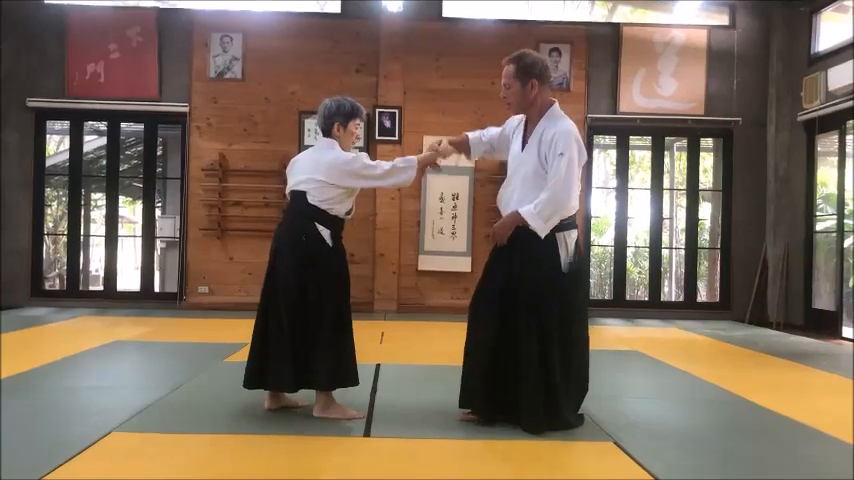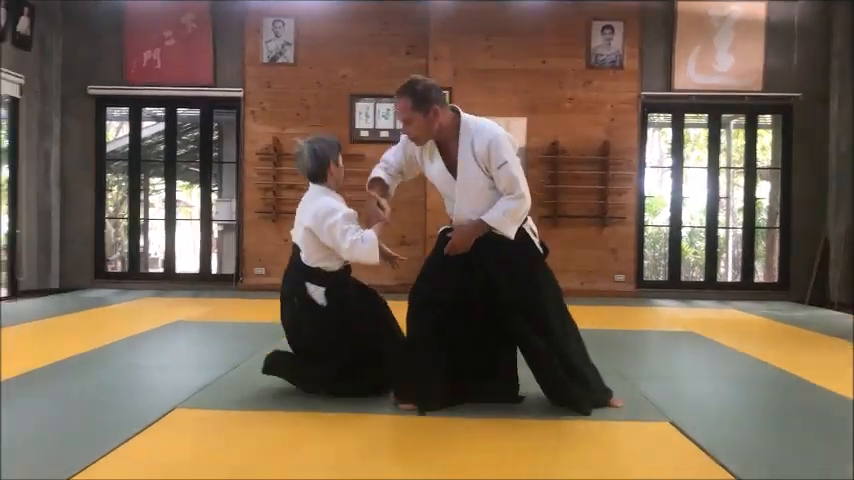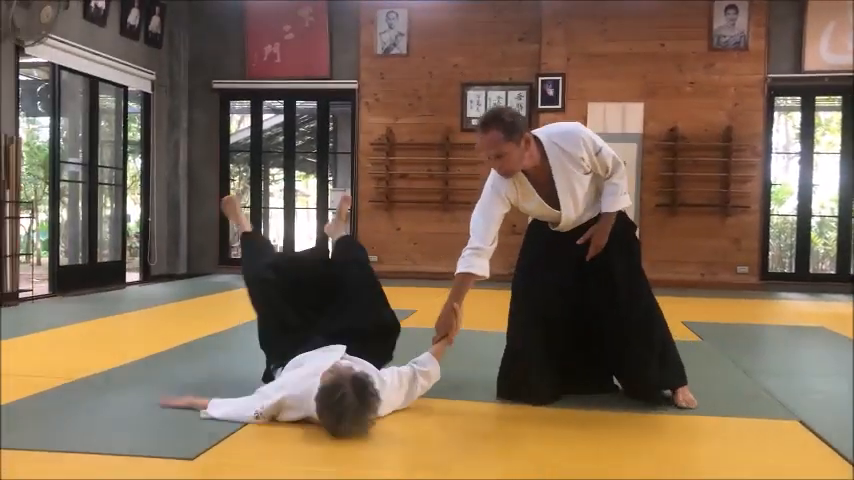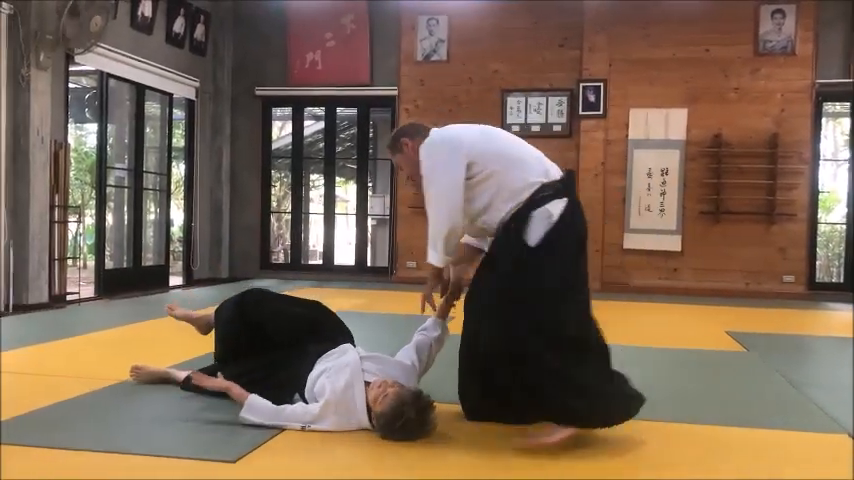
dt=0.7s
person 1, frame 1
left shoulder: (562, 132)
right shoulder: (520, 125)
left elbow: (558, 197)
right elbow: (485, 140)
left wrist: (511, 220)
right wrist: (449, 144)
left hip: (550, 245)
right hip: (518, 241)
left knee: (548, 333)
right knee: (489, 317)
left ankle: (554, 411)
right ankle: (489, 403)
person 1, frame 2
left shoulder: (488, 137)
right shoulder: (414, 143)
left elbow: (518, 199)
right elbow: (389, 167)
left wrist: (474, 230)
right wrist: (379, 188)
left hip: (507, 241)
right hip: (459, 238)
left knee: (543, 319)
right knee: (428, 306)
left ankle: (588, 390)
right ankle: (425, 391)
person 1, frame 3
left shoulder: (572, 138)
right shoulder: (501, 184)
left elbow: (615, 171)
right elbow: (479, 247)
left wrist: (607, 224)
right wrist: (451, 308)
left hip: (600, 225)
right hip: (550, 234)
left knee: (630, 305)
right knee: (532, 302)
left ankle: (672, 381)
right ankle: (532, 384)
person 1, frame 4
left shoulder: (436, 146)
right shoulder: (457, 143)
left elbow: (445, 221)
right elbow: (480, 228)
left wrist: (437, 275)
right wrist: (459, 272)
left hip: (545, 215)
right hip: (546, 214)
left knee: (509, 312)
right knee: (493, 306)
left ankle: (572, 412)
person 2, frame 1
left shoulder: (302, 160)
right shoulder: (342, 162)
right elbow: (389, 172)
right wrist: (431, 156)
left hip: (291, 238)
right hip: (317, 244)
left knee: (286, 315)
right knee: (326, 320)
left ankle: (275, 392)
right ankle: (324, 400)
person 2, frame 2
left shoulder: (313, 199)
right shoulder: (331, 209)
right elbow: (357, 248)
left wrist: (380, 248)
right wrist: (378, 224)
left hip: (303, 291)
right hip: (313, 297)
person 2, frame 3
left shoulder: (294, 397)
right shoulder: (381, 393)
left elbow: (237, 407)
right elbow: (416, 376)
left wrist: (196, 402)
right wrist: (443, 341)
left hip: (290, 358)
left knee: (269, 278)
left ankle: (246, 229)
right ankle: (339, 234)
person 2, frame 4
left shoulder: (343, 413)
right shoulder: (406, 376)
left elbow: (269, 413)
right elbow: (425, 341)
left wrist: (228, 387)
left hip: (305, 374)
left ankle: (176, 375)
right ankle: (216, 321)
